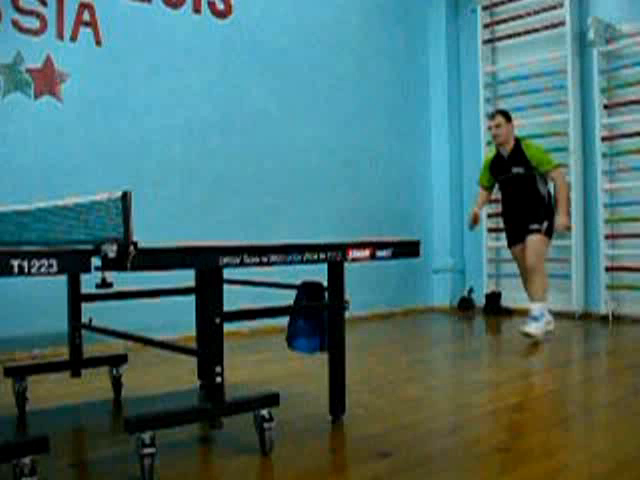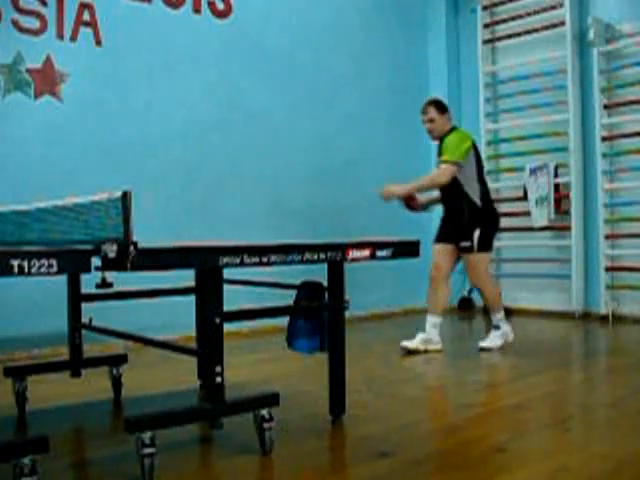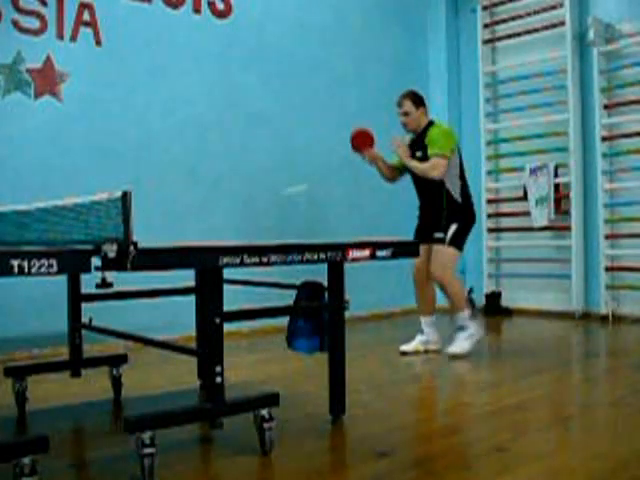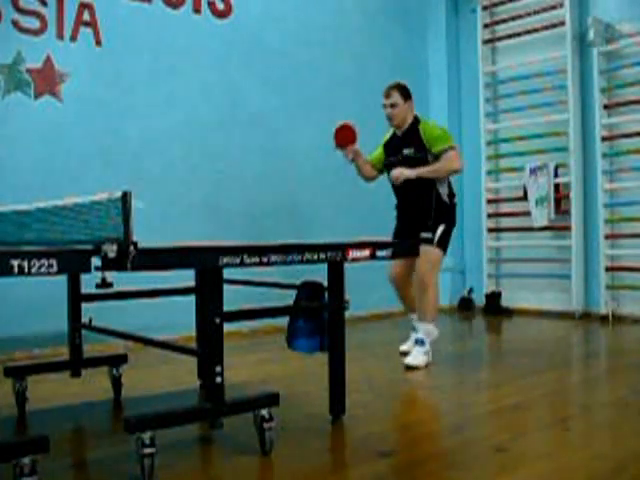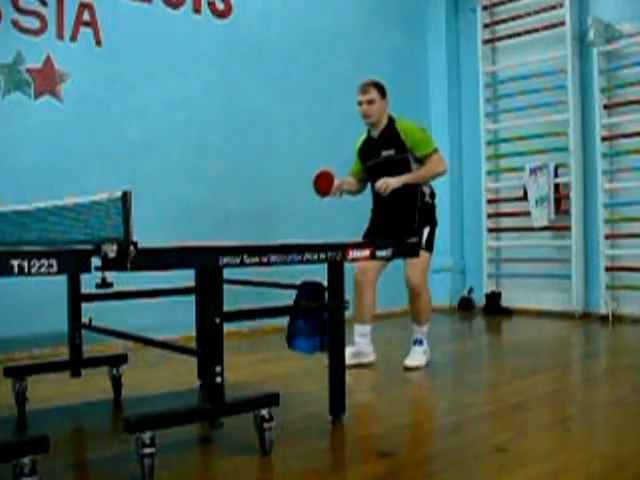
dt=1s
person 1, frame 1
left shoulder: (531, 150)
right shoulder: (491, 161)
left elbow: (560, 178)
right elbow: (485, 190)
left wrist: (562, 212)
right wrist: (477, 209)
left hip: (539, 215)
right hip: (513, 219)
left knee: (534, 264)
right knee: (526, 270)
left ankle: (536, 318)
right ankle: (545, 317)
person 1, frame 2
left shoulder: (457, 139)
right shoulder: (446, 144)
left elbow: (443, 177)
left wrist: (405, 189)
right wrist: (428, 201)
left hip: (476, 218)
right hip: (454, 218)
left knee: (479, 276)
right knee: (438, 272)
left ankle: (501, 328)
right ankle: (431, 335)
person 1, frame 3
left shoulder: (439, 134)
right shoulder: (412, 142)
left elbow: (436, 171)
right elbow: (393, 176)
left wrist: (407, 160)
right wrist: (377, 161)
left hip: (454, 214)
right hip: (429, 215)
left knee: (441, 272)
right knee: (420, 273)
left ankle: (468, 327)
right ankle: (429, 335)
person 1, frame 4
left shoulder: (430, 131)
right shoulder: (389, 141)
left elbow: (455, 163)
right elbow: (370, 173)
left wrist: (413, 171)
right wrist: (356, 156)
left hip: (436, 214)
right hip: (407, 216)
left knee: (425, 275)
right knee: (398, 275)
left ankle: (423, 344)
right ankle: (421, 327)
person 1, frame 5
left shoulder: (409, 131)
right shoulder: (363, 144)
left elbow: (439, 165)
right elbow: (358, 182)
left wrist: (400, 179)
right wrist: (341, 185)
left hip: (417, 217)
right hip: (383, 219)
left knee: (415, 279)
right knee: (363, 274)
left ankle: (420, 344)
right ankle: (362, 347)
